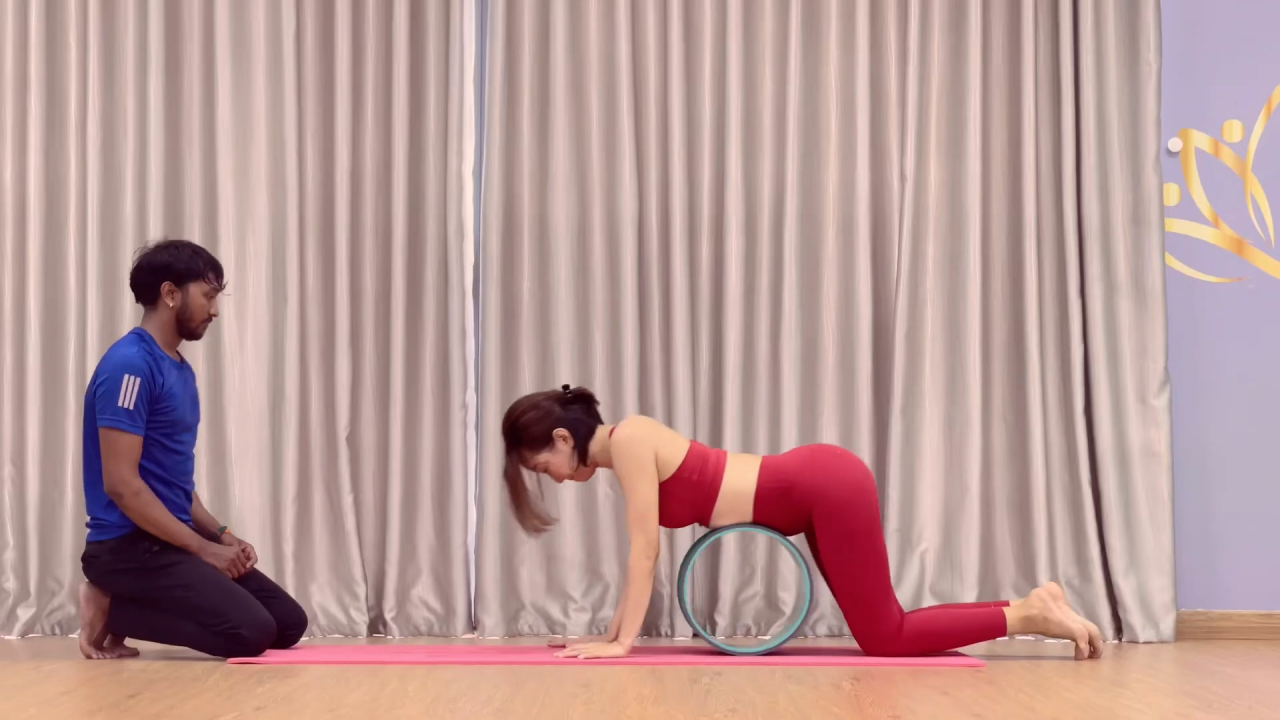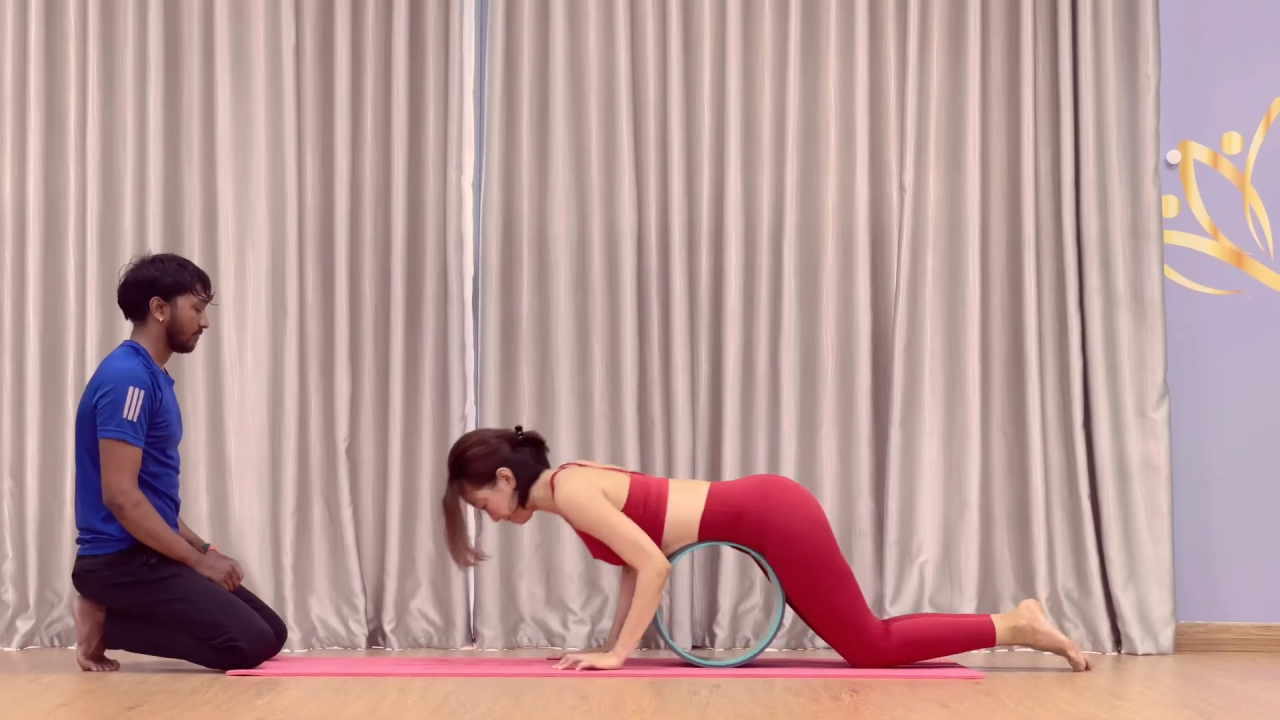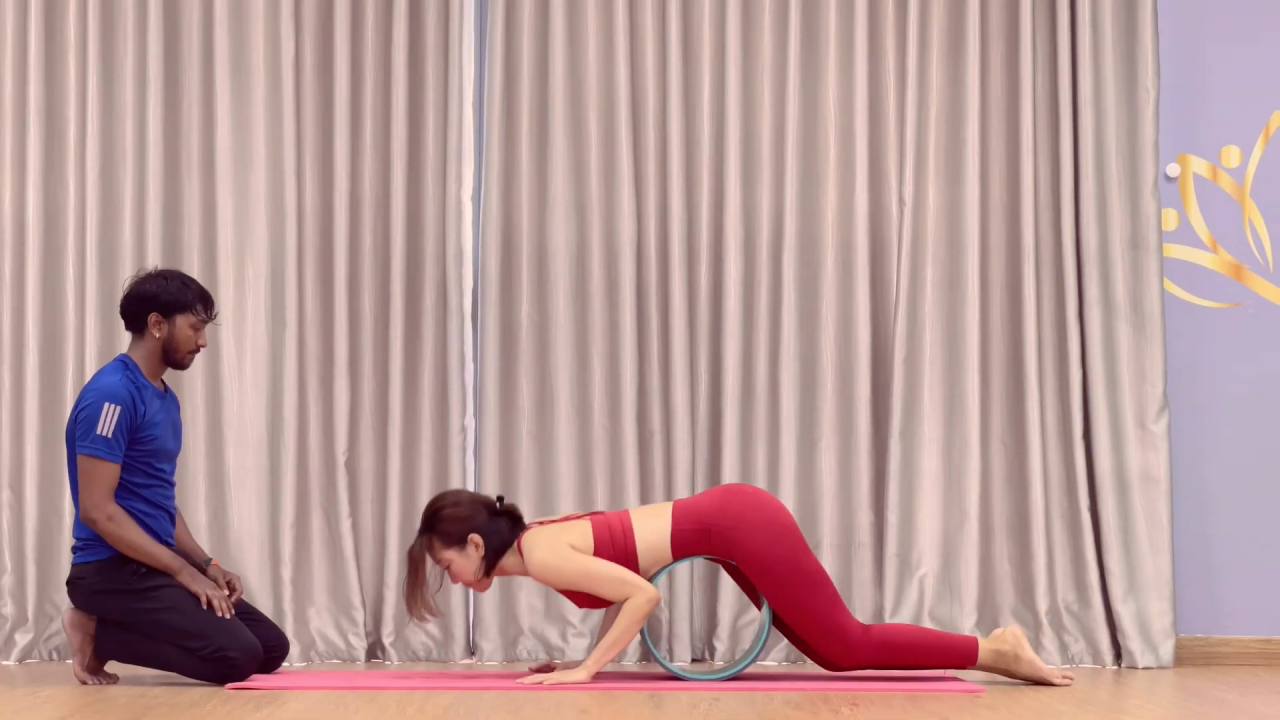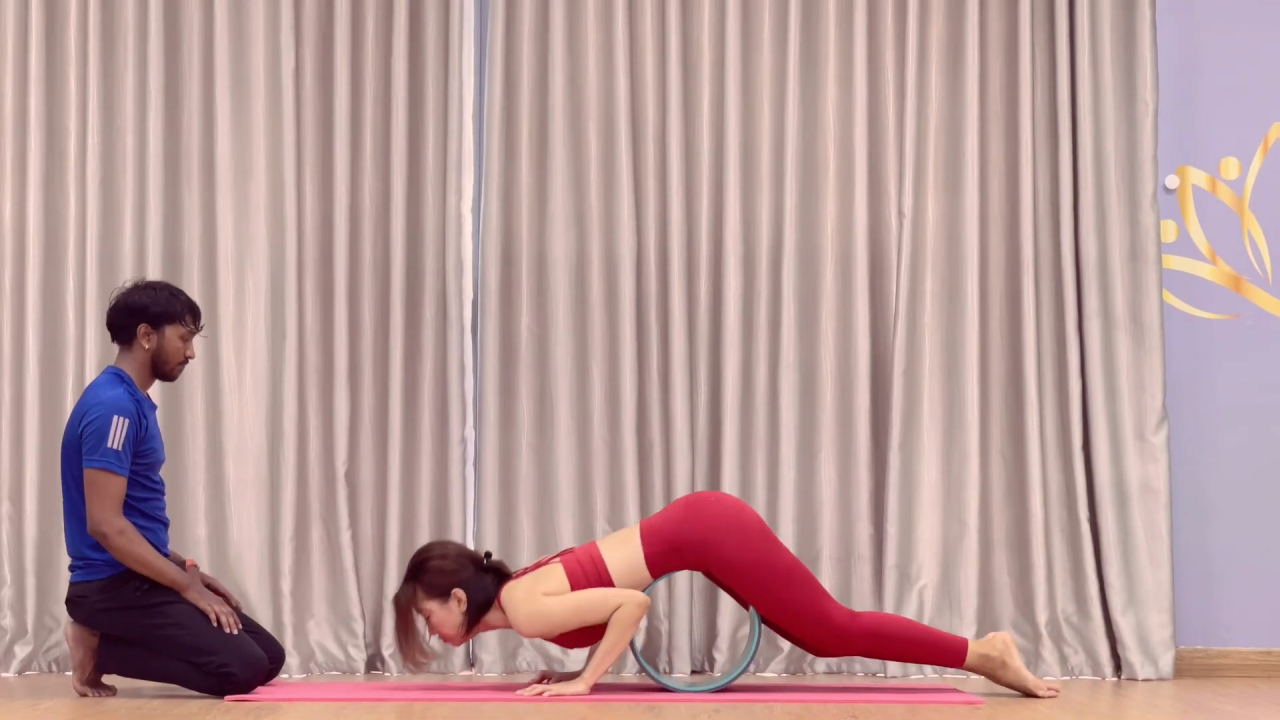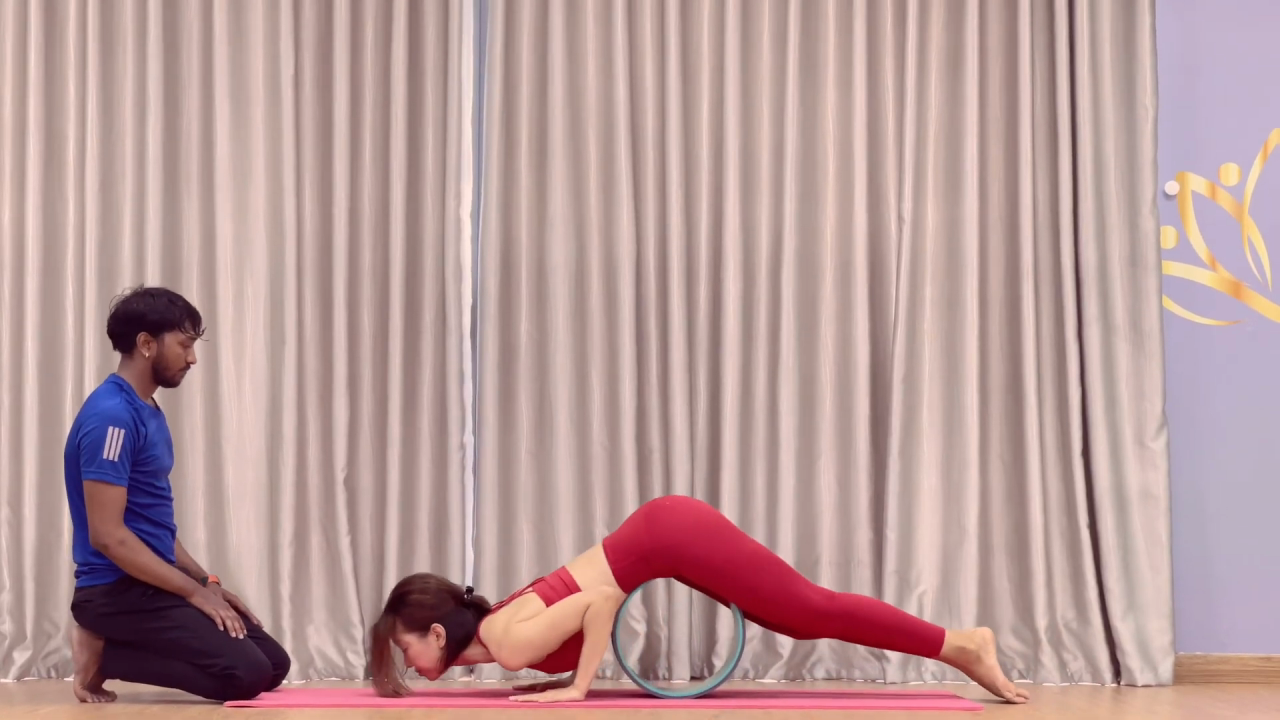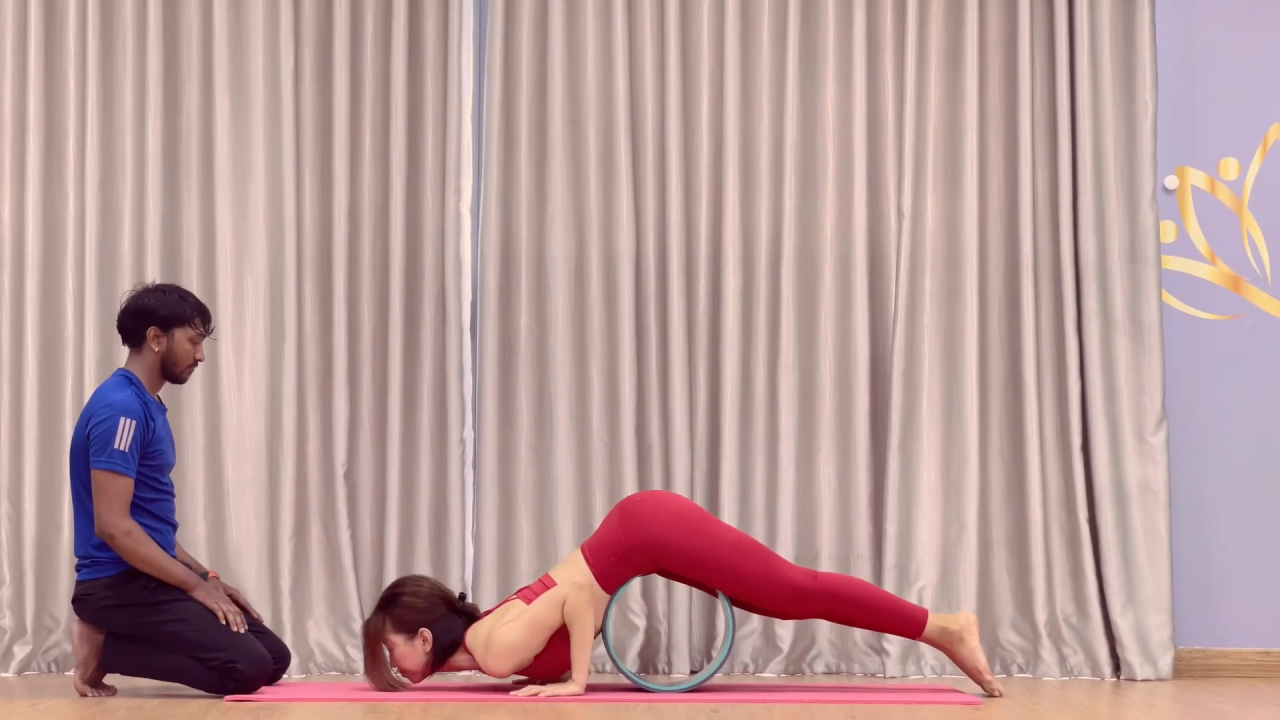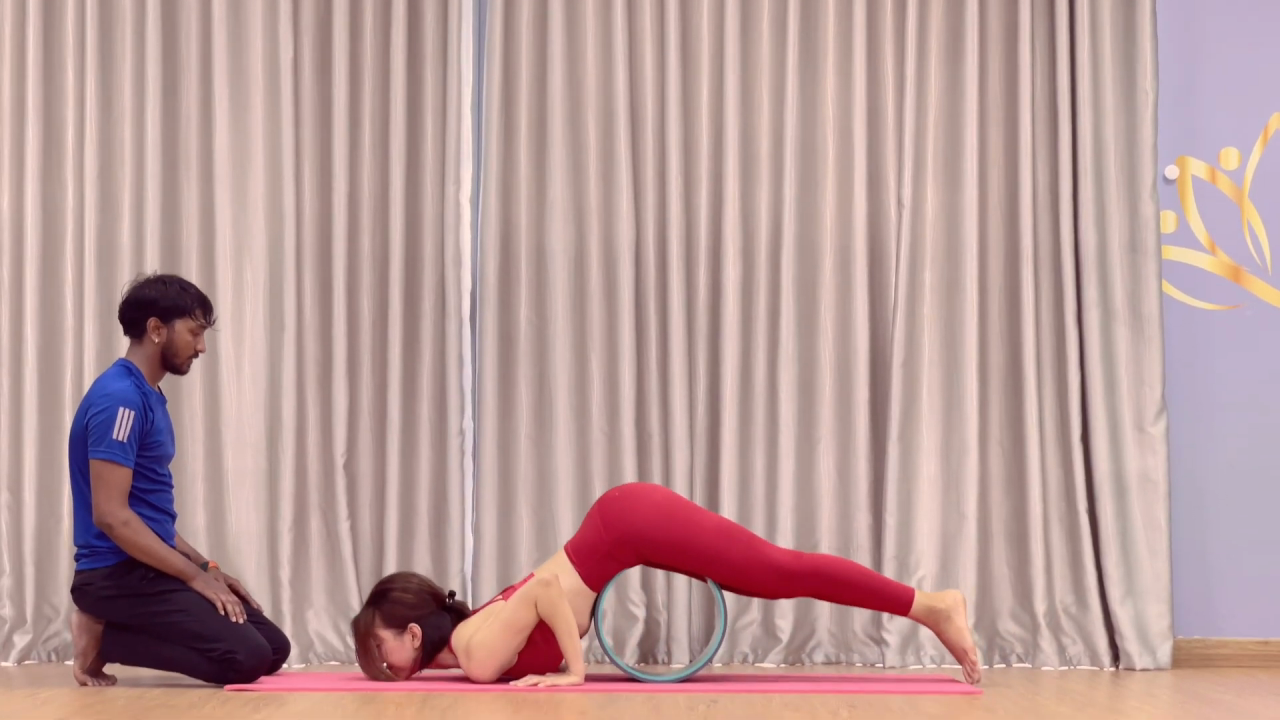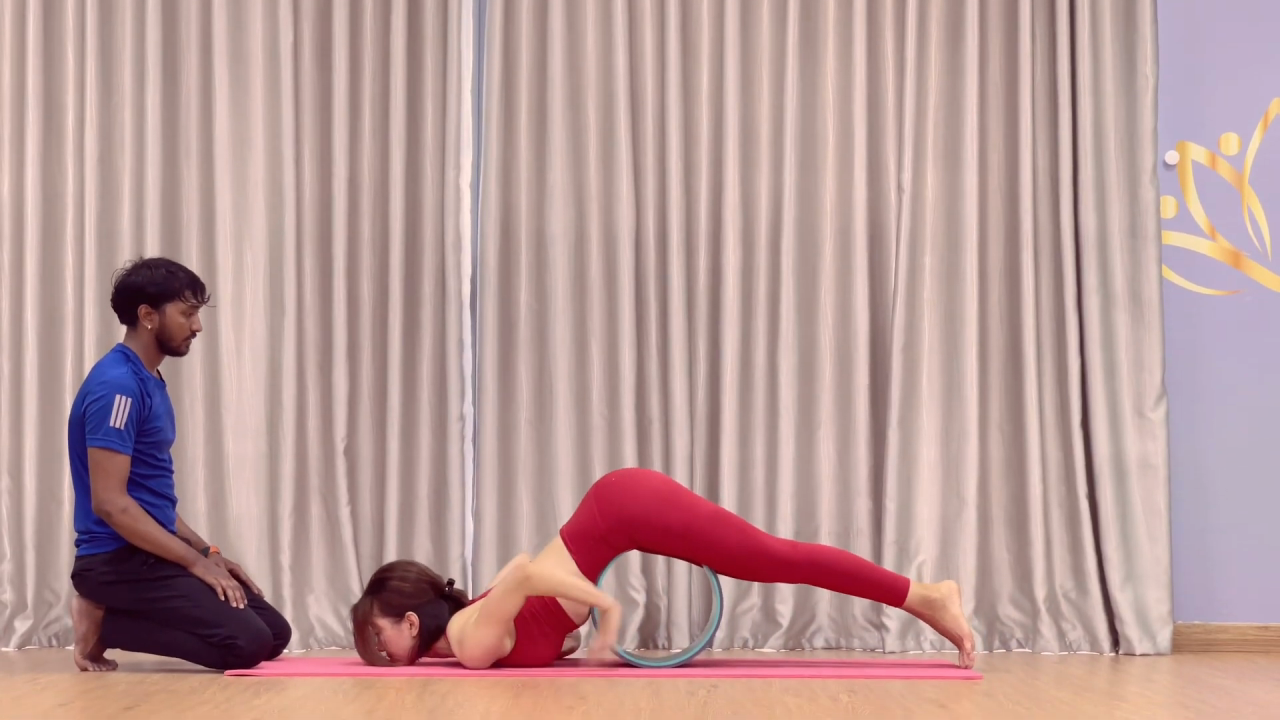
dt=0.5s
person 1, frame 1
left shoulder: (626, 440)
right shoulder: (626, 448)
left elbow: (646, 548)
right elbow: (647, 547)
left wrist: (623, 641)
right wrist: (616, 632)
left hip: (828, 487)
right hip: (819, 485)
left knee: (887, 640)
right knee: (886, 632)
left ankle: (1033, 615)
right ankle: (1031, 607)
person 1, frame 2
left shoulder: (569, 490)
right shoulder: (574, 483)
left elbow: (653, 566)
right elbow: (632, 563)
left wrist: (618, 654)
right wrist: (608, 645)
left hip: (772, 520)
right hip: (769, 511)
left knee: (872, 648)
right knee: (867, 644)
left ankle: (1016, 626)
right ankle: (1010, 625)
person 1, frame 3
left shoulder: (540, 557)
right shoulder: (539, 540)
left elbow: (643, 595)
right elbow: (623, 584)
left wrist: (586, 669)
right wrist: (589, 658)
left hip: (741, 524)
right hip: (735, 516)
left knee: (847, 646)
right knee: (830, 650)
left ankle: (996, 650)
right ankle: (991, 646)
person 1, frame 4
left shoulder: (525, 613)
right shoulder: (519, 588)
left elbow: (631, 604)
left wrist: (584, 681)
right wrist: (583, 671)
left hip: (709, 533)
right hip: (705, 523)
left knee: (835, 629)
right knee: (823, 637)
left ankle: (983, 653)
right ankle: (978, 651)
person 1, frame 5
left shoulder: (511, 644)
right shoulder: (497, 626)
left elbow: (597, 603)
left wrist: (577, 687)
right wrist: (561, 677)
left hip: (673, 537)
right hip: (666, 532)
left knee: (814, 611)
right knee: (804, 615)
left ankle: (961, 645)
right ankle: (957, 645)
person 1, frame 6
left shoulder: (497, 653)
right shoulder: (483, 637)
left elbow: (574, 590)
left wrist: (576, 680)
right wrist: (563, 669)
left hip: (650, 529)
right hip: (646, 526)
left knee: (797, 590)
right knee: (790, 597)
left ankle: (944, 627)
right ankle: (941, 629)
person 1, frame 7
left shoulder: (481, 655)
right shoulder: (468, 641)
left elbow: (545, 584)
left wrist: (574, 669)
right wrist: (557, 657)
left hip: (632, 523)
right hip: (626, 524)
left knee: (782, 571)
right knee: (775, 578)
left ankle: (930, 606)
right ankle: (929, 607)
person 1, frame 8
left shoulder: (472, 646)
right shoulder: (463, 629)
left elbow: (520, 570)
left wrist: (605, 609)
right wrist: (570, 630)
left hip: (626, 507)
right hip: (624, 504)
left knee: (776, 558)
right knee: (770, 559)
left ankle: (924, 596)
right ankle: (921, 596)
person 2, frame 1
left shoulder: (180, 370)
right shoulder: (129, 365)
right elbow: (121, 484)
left wrist: (220, 535)
right wrist: (203, 548)
left hip: (164, 539)
right hip: (129, 546)
left knee: (289, 623)
right knee: (251, 633)
left ankle: (123, 605)
right ankle: (112, 609)
person 2, frame 2
left shoulder: (153, 377)
right shoulder: (128, 377)
right elbow: (121, 496)
left wrist: (205, 551)
right wrist: (199, 561)
left hip: (148, 554)
right hip: (122, 561)
left knee: (272, 634)
right knee: (250, 644)
left ankle: (112, 616)
right ankle: (107, 621)
person 2, frame 3
left shoulder: (165, 399)
right shoulder: (112, 393)
right elbow: (97, 510)
left wrist: (206, 566)
right wrist: (184, 572)
left hip: (149, 564)
right hip: (113, 569)
left knee: (272, 648)
right knee: (237, 656)
left ankle: (107, 629)
right ankle: (97, 633)
person 2, frame 4
left shoulder: (135, 403)
right shoulder: (112, 405)
right elbow: (106, 525)
left wrist: (185, 568)
right wrist: (188, 586)
left hip: (139, 578)
right hip: (114, 585)
left knee: (269, 658)
right knee: (242, 669)
left ankle: (106, 641)
right ankle: (100, 649)
person 2, frame 5
left shoulder: (149, 412)
right shoulder: (111, 416)
right elbow: (108, 536)
left wrist: (207, 583)
right wrist: (195, 592)
left hip: (148, 583)
right hip: (119, 590)
left knee: (273, 664)
right knee: (246, 674)
left ankle: (109, 647)
right ankle: (103, 656)
person 2, frame 6
left shoulder: (147, 406)
right shoulder: (121, 407)
right elbow: (114, 526)
left wrist: (206, 578)
right wrist: (197, 585)
left hip: (148, 577)
right hip: (120, 584)
left knee: (274, 659)
right knee: (247, 667)
left ankle: (109, 641)
right ankle: (102, 648)
person 2, frame 7
left shoulder: (148, 397)
right shoulder: (120, 397)
right elbow: (111, 516)
left wrist: (206, 567)
right wrist: (196, 575)
left hip: (147, 567)
right hip: (119, 573)
left knee: (273, 648)
right knee: (246, 658)
left ankle: (109, 630)
right ankle: (101, 638)
person 2, frame 8
left shoulder: (149, 382)
right shoulder: (117, 385)
right elbow: (110, 503)
left wrist: (207, 552)
right wrist: (196, 561)
left hip: (149, 553)
right hip: (120, 559)
left knee: (274, 633)
right knee: (247, 643)
left ankle: (108, 616)
right ankle: (102, 623)
